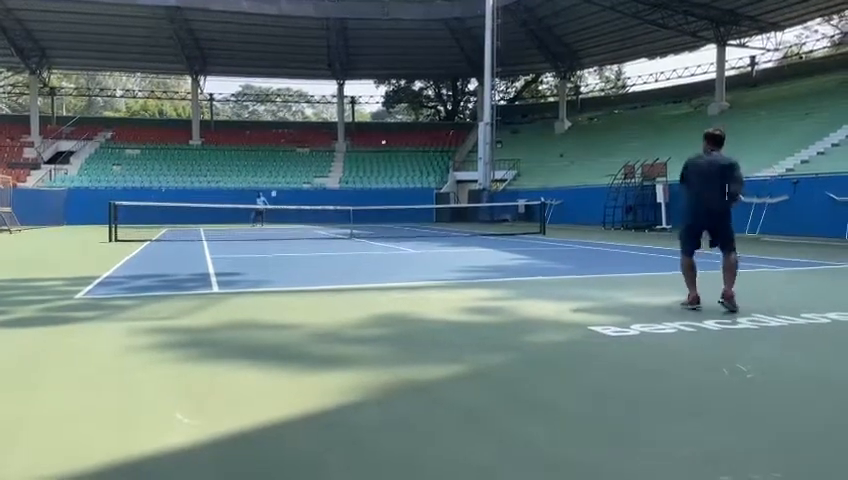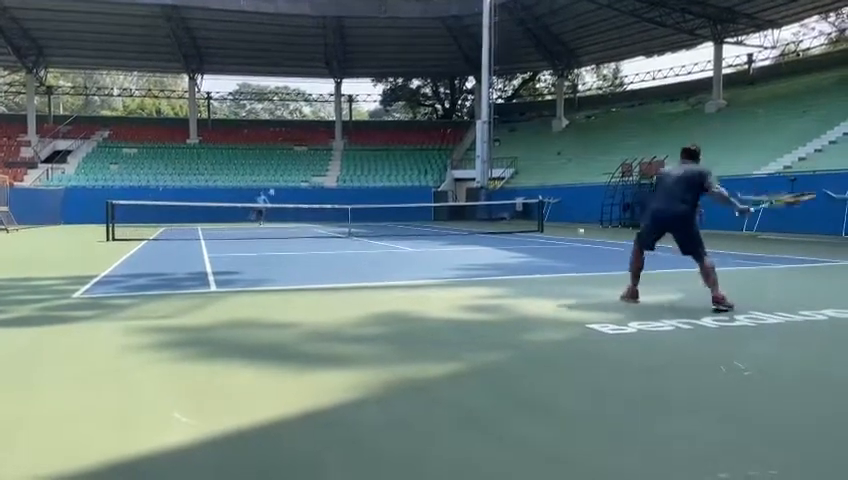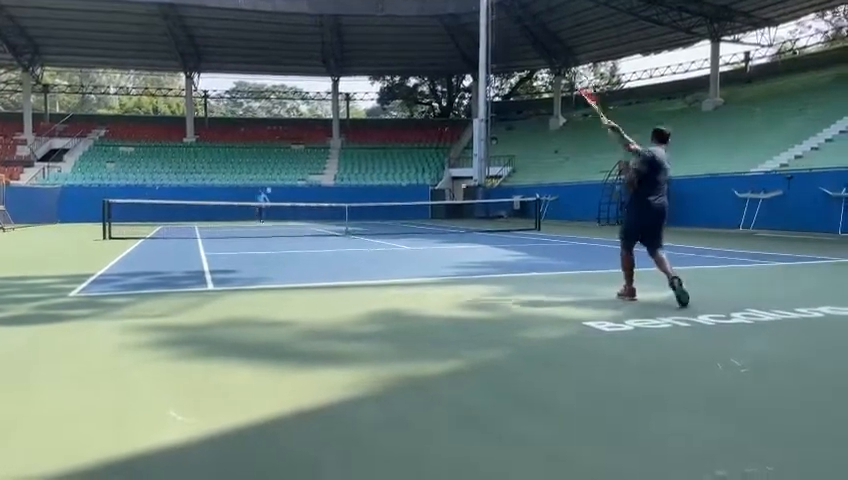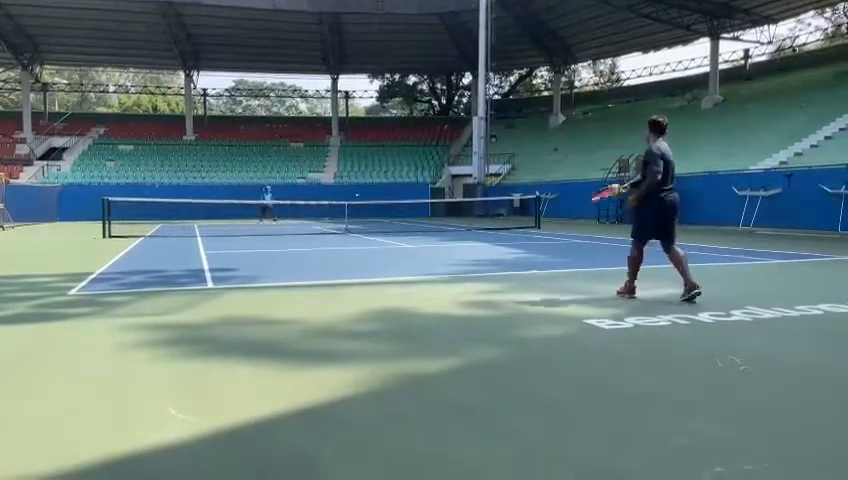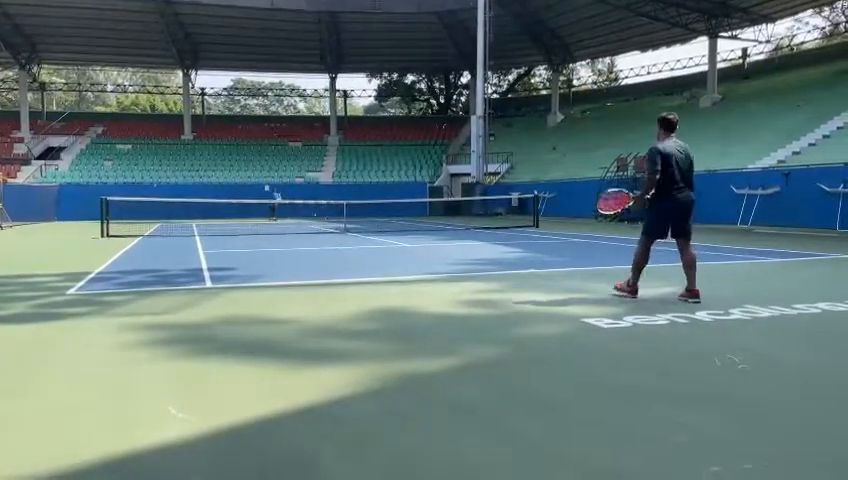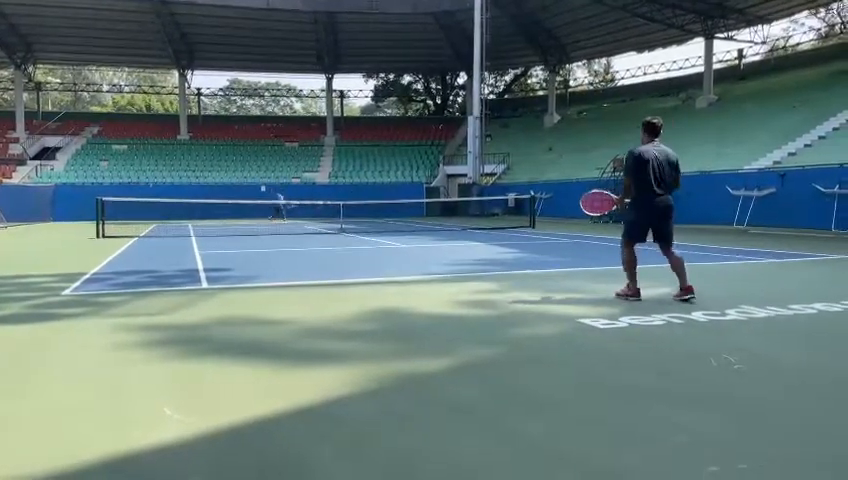
dt=0.4s
person 1, frame 1
left shoulder: (690, 163)
right shoulder: (730, 163)
left elbow: (684, 186)
right elbow: (736, 190)
right wrist: (727, 202)
left hip: (693, 212)
right hip: (720, 213)
left knee: (687, 254)
right knee: (729, 252)
left ankle: (693, 296)
right ankle: (728, 293)
person 1, frame 2
left shoulder: (663, 172)
right shoulder: (701, 172)
right elbow: (716, 191)
right wrist: (737, 206)
left hip: (656, 214)
right hip: (683, 216)
left knee: (638, 249)
right knee: (702, 257)
left ankle: (632, 291)
right ankle: (718, 297)
person 1, frame 3
left shoulder: (649, 153)
right shoulder: (662, 157)
left elbow: (633, 177)
right elbow: (634, 148)
left wrist: (626, 172)
right wrist: (618, 131)
left hip: (640, 206)
right hip: (659, 207)
left knee: (626, 246)
right knee: (655, 249)
left ankle: (629, 288)
right ankle: (673, 278)
person 1, frame 4
left shoulder: (653, 149)
right shoulder: (664, 149)
left elbow: (654, 178)
left wrist: (636, 196)
right wrist: (629, 185)
left hip: (653, 204)
right hip: (669, 202)
left knee: (637, 245)
right knee: (670, 245)
left ankle: (630, 286)
right ankle: (690, 284)
person 1, frame 5
left shoulder: (657, 149)
right shoulder: (686, 148)
left elbow: (653, 178)
right elbow: (687, 176)
left wrist: (642, 195)
left hip: (663, 202)
right hip: (685, 200)
left knee: (645, 243)
right knee: (685, 245)
left ankle: (631, 285)
right ankle: (692, 290)
person 1, frame 6
left shoulder: (636, 153)
right shoulder: (671, 154)
left elbow: (628, 183)
right elbow: (676, 184)
left wrist: (623, 199)
left hip: (641, 205)
right hip: (665, 204)
left knee: (627, 245)
right knee: (667, 248)
left ankle: (632, 289)
right ankle: (685, 288)
